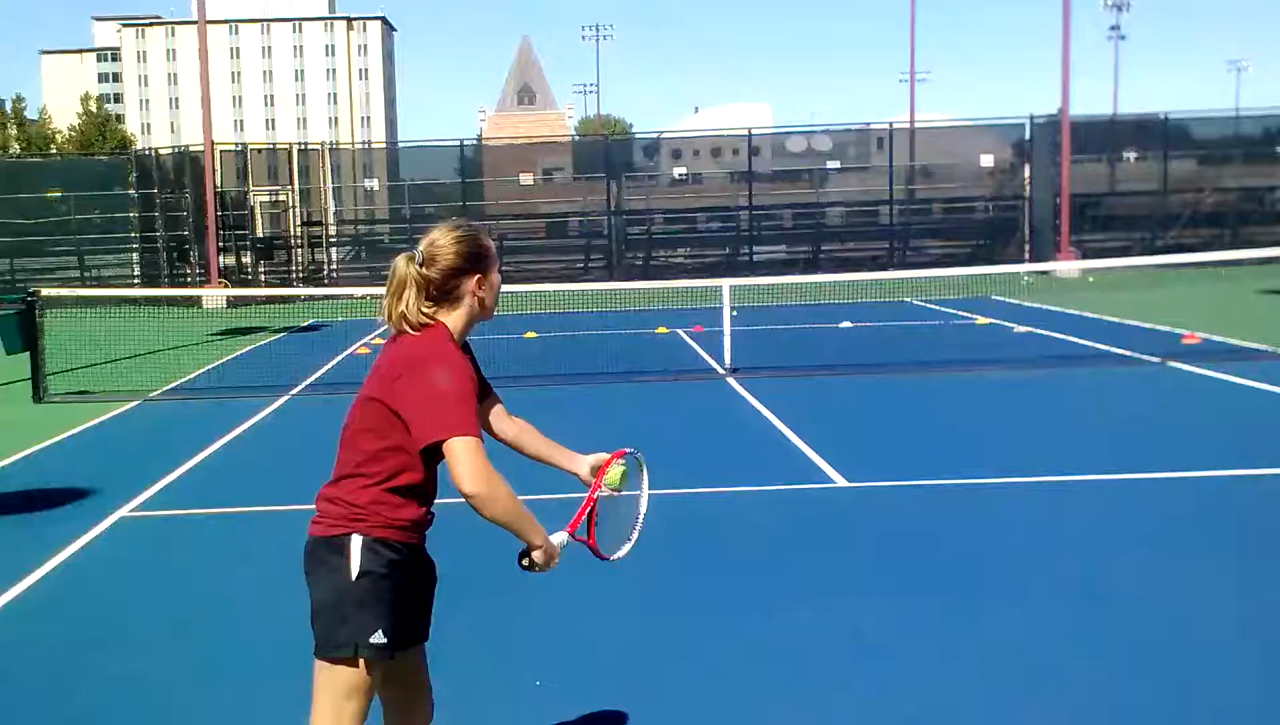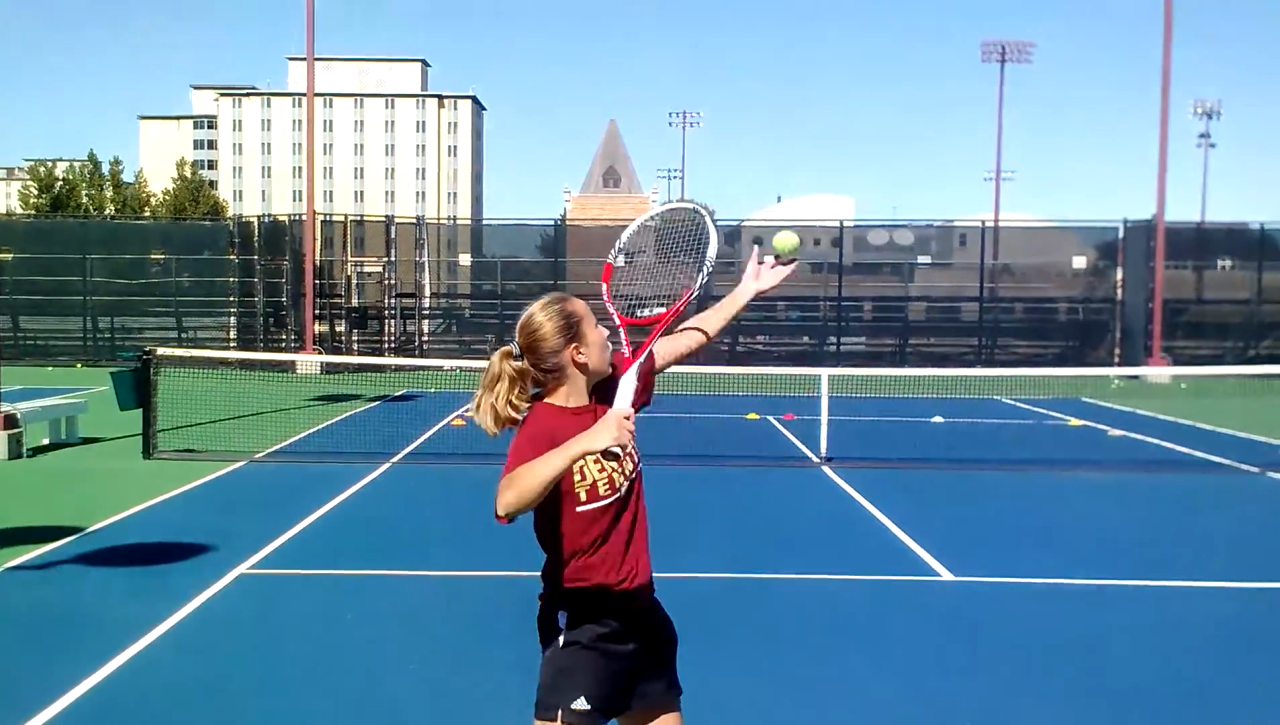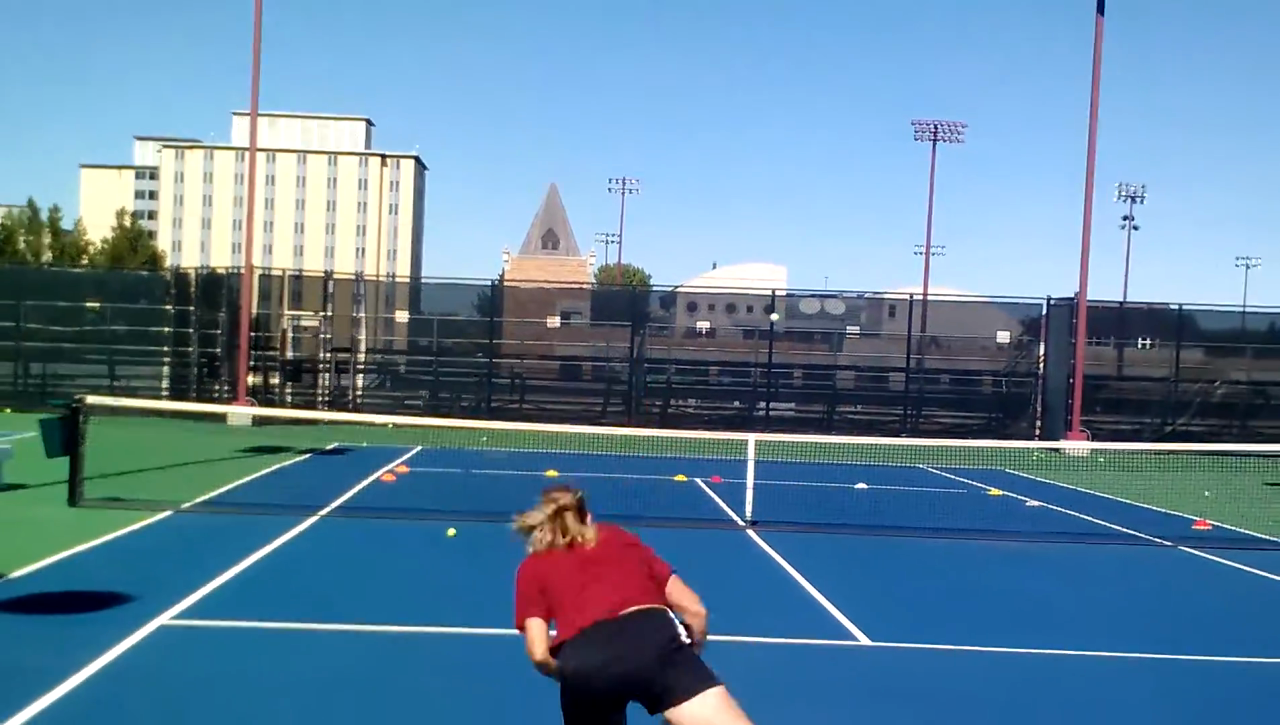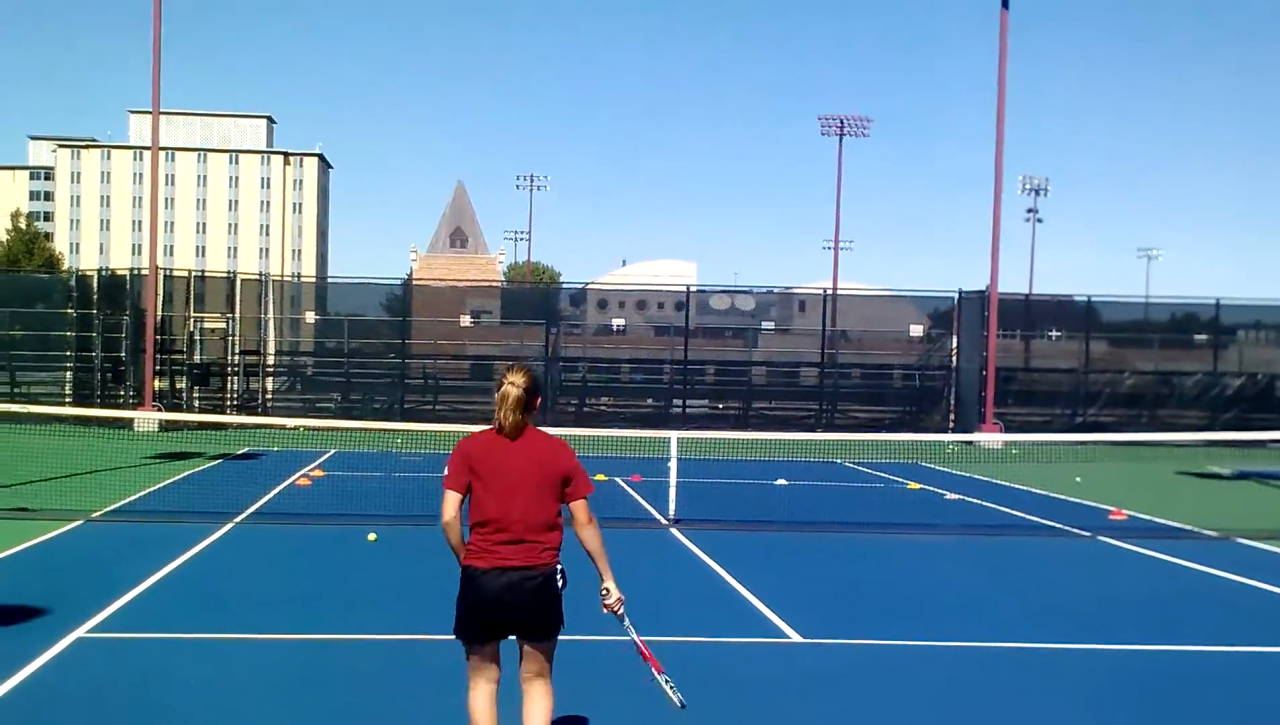
dt=1s
person 1, frame 1
left shoulder: (443, 349)
right shoulder: (436, 361)
left elbow: (499, 420)
right elbow: (473, 478)
left wrist: (575, 463)
right wrist: (537, 538)
left hip: (395, 547)
right hip: (360, 547)
person 1, frame 2
left shoulder: (612, 388)
right shoulder: (538, 430)
left elbow: (684, 340)
right elbow: (507, 502)
left wrist: (748, 290)
right wrist: (582, 441)
left hip: (637, 607)
right hip: (581, 625)
person 1, frame 3
left shoulder: (532, 570)
right shoulder: (623, 541)
left elbow: (539, 653)
right elbow: (691, 609)
left wrist: (567, 675)
right wrist: (690, 649)
left hip: (589, 657)
person 1, frame 4
left shoulder: (469, 448)
right shoulder: (560, 453)
left elbow: (449, 517)
right elbow: (584, 523)
left wrist: (466, 561)
right wrist: (607, 578)
left hip: (482, 579)
right hip: (539, 579)
left knee: (482, 680)
right knee: (537, 680)
